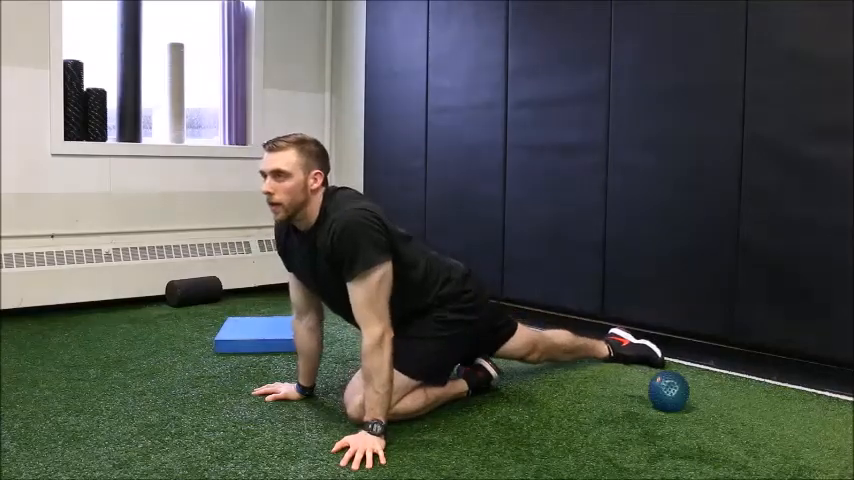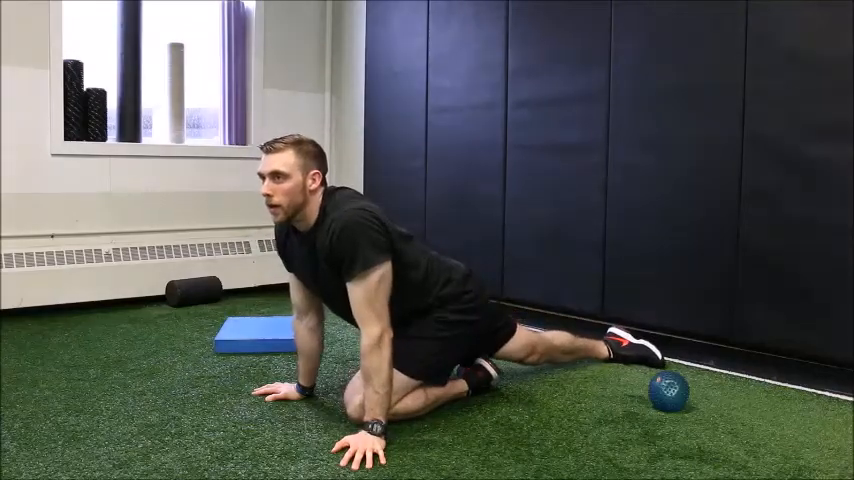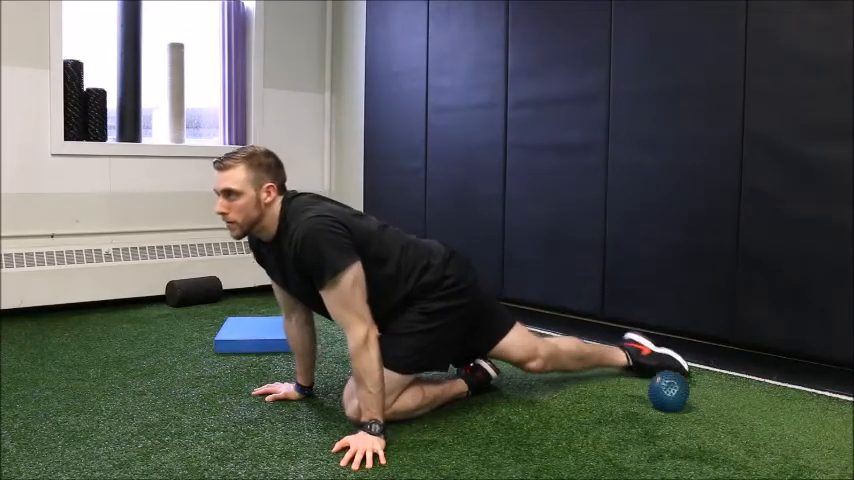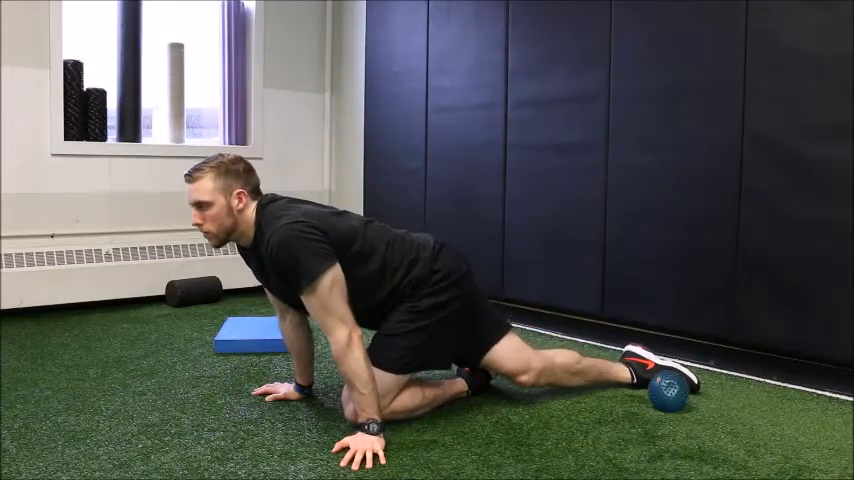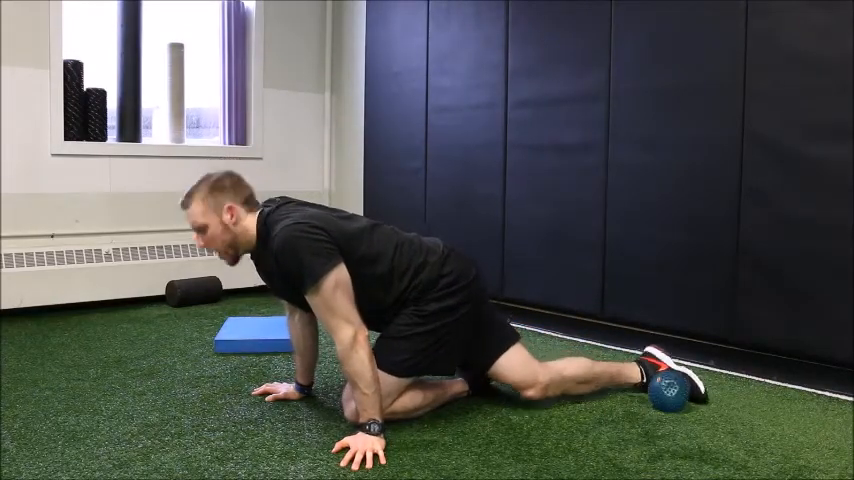
dt=0.7s
person 1, frame 1
left shoulder: (354, 225)
right shoulder: (288, 232)
left elbow: (377, 332)
right elbow: (306, 316)
left wrist: (373, 429)
right wrist: (303, 385)
left hip: (448, 306)
right hip: (421, 306)
left knee: (359, 405)
right knee: (534, 348)
left ankle: (470, 380)
right ankle: (609, 347)
person 1, frame 2
left shoulder: (352, 225)
right shoulder: (288, 233)
left elbow: (376, 332)
right elbow: (306, 316)
left wrist: (374, 428)
right wrist: (303, 385)
left hip: (448, 305)
right hip: (419, 307)
left knee: (359, 405)
right knee: (533, 351)
left ankle: (470, 380)
right ankle: (609, 347)
person 1, frame 3
left shoulder: (314, 232)
right shoulder: (263, 239)
left elbow: (361, 332)
right elbow: (296, 314)
left wrist: (372, 428)
right wrist: (302, 385)
left hip: (437, 290)
right hip: (439, 285)
left knee: (358, 406)
right knee: (536, 356)
left ankle: (468, 381)
right ankle: (629, 355)
person 1, frame 4
left shoulder: (290, 238)
right shoulder: (252, 240)
left elbow: (344, 335)
right elbow: (290, 313)
left wrist: (370, 429)
right wrist: (301, 384)
left hip: (431, 285)
right hip: (435, 281)
left knee: (358, 407)
right knee: (528, 369)
left ankle: (494, 381)
right ankle: (632, 369)
person 1, frame 5
left shoulder: (294, 239)
right shoulder: (265, 240)
left elbow: (350, 335)
right elbow: (300, 314)
left wrist: (370, 428)
right wrist: (301, 385)
left hip: (440, 289)
right hip: (445, 285)
left knee: (357, 408)
right knee: (535, 383)
left ankle: (466, 384)
right ankle: (643, 371)
